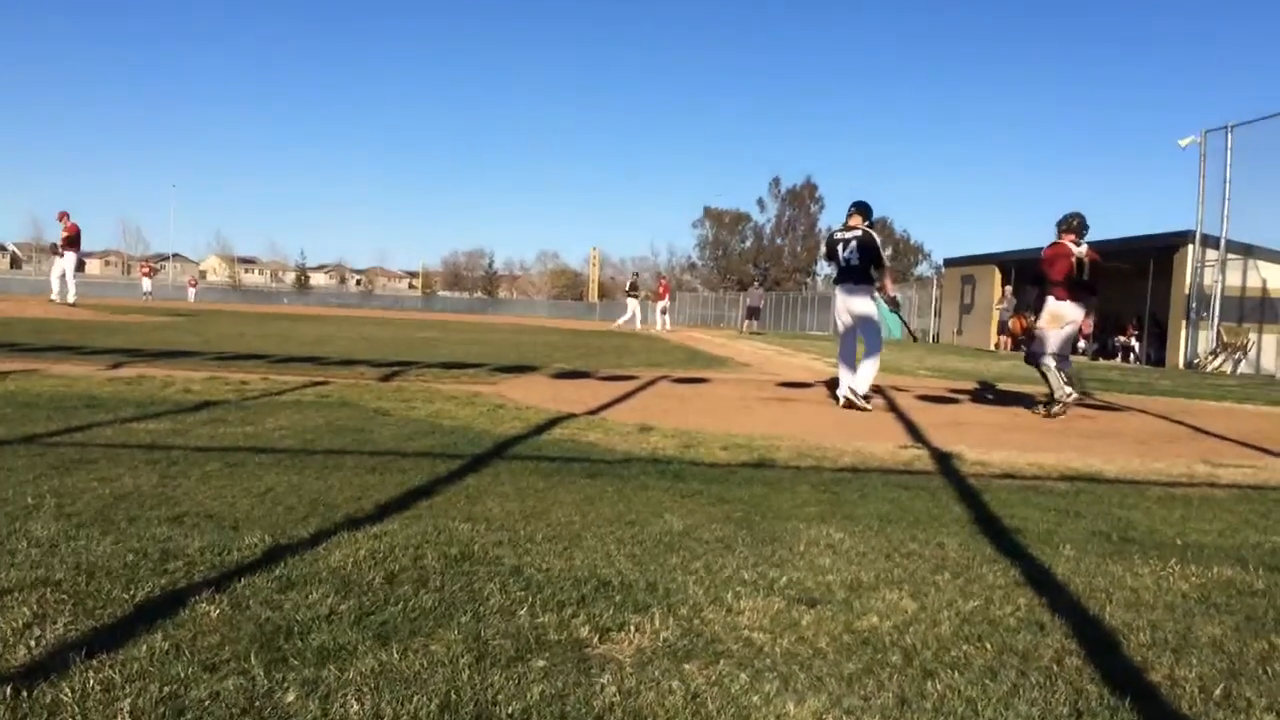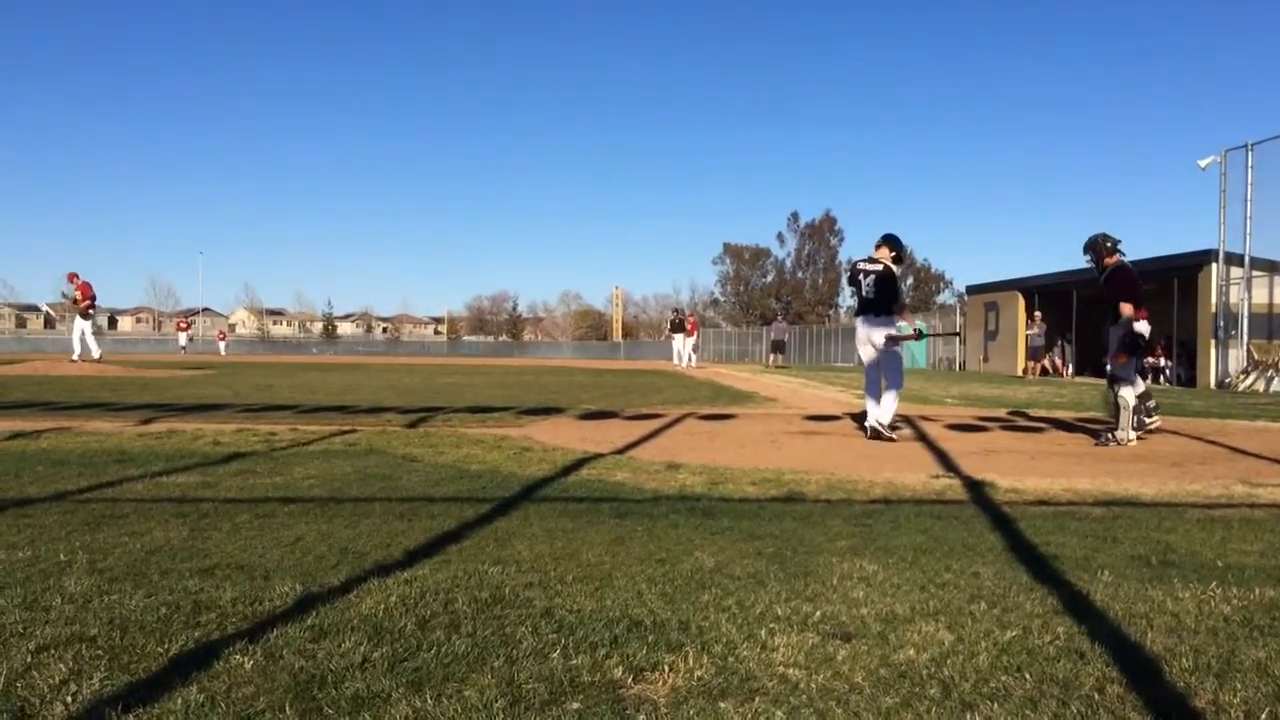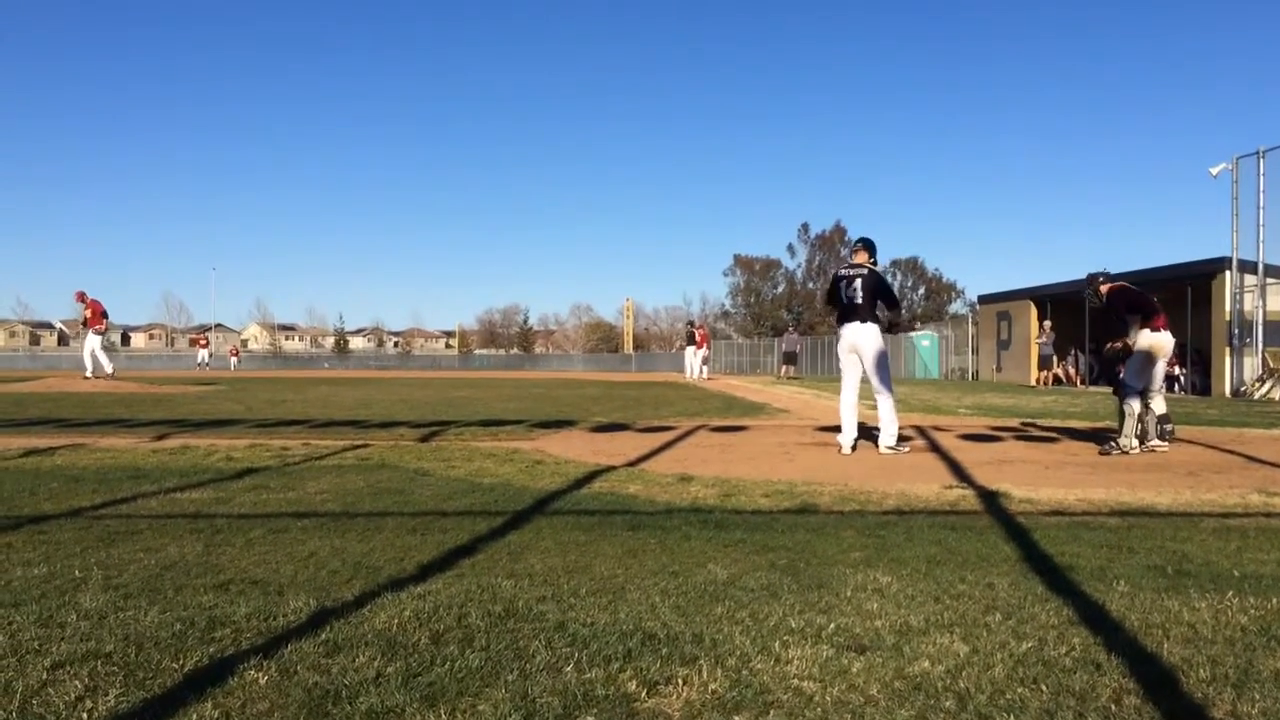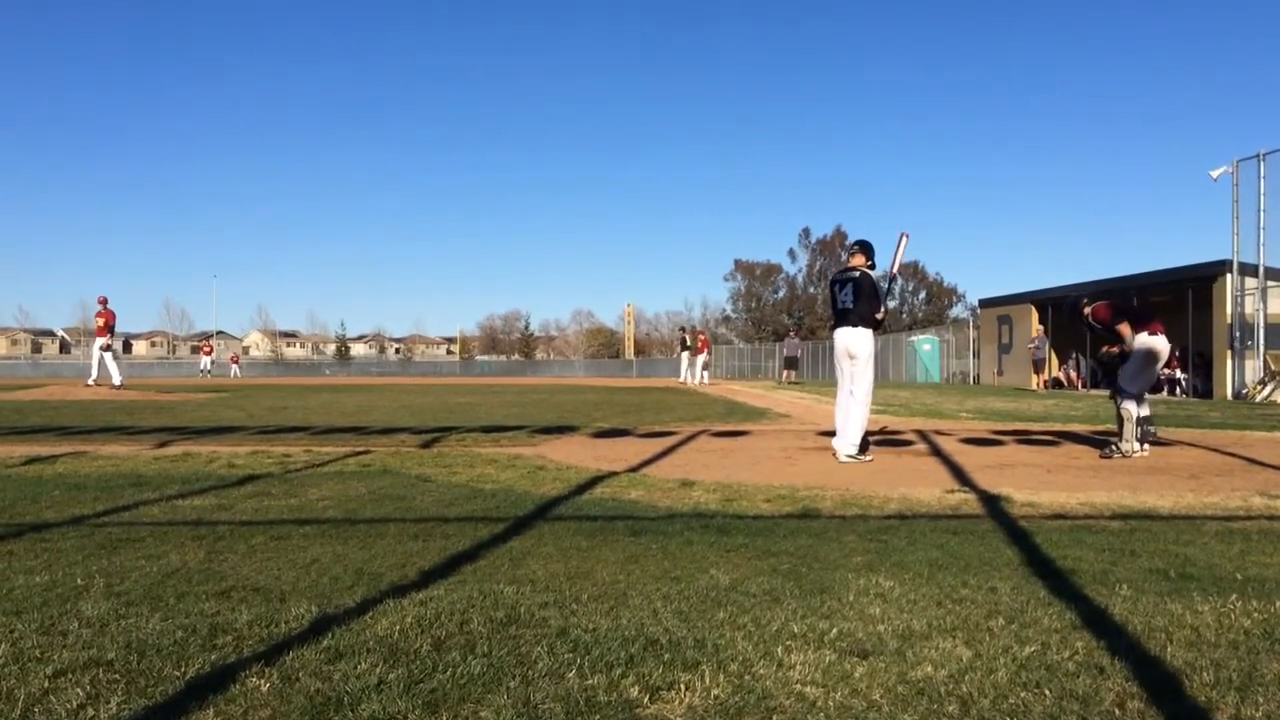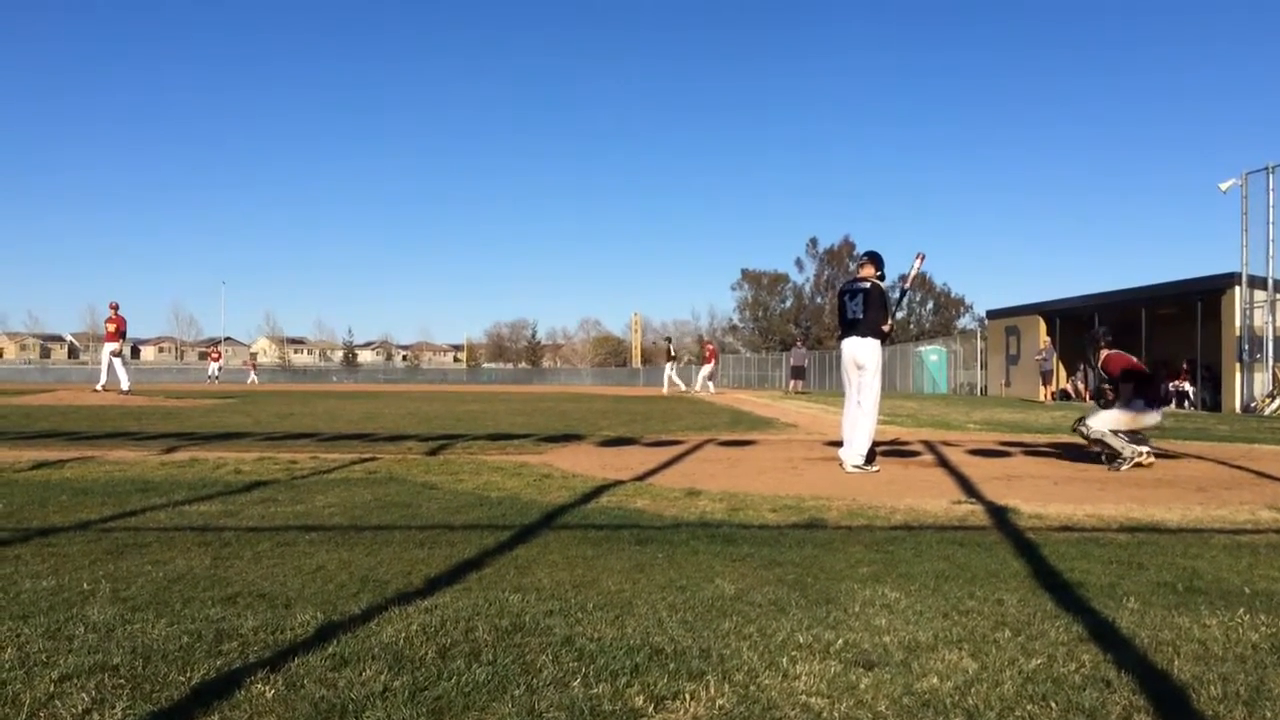
dt=1s
person 1, frame 1
left shoulder: (833, 236)
right shoulder: (868, 235)
right elbow: (881, 268)
right wrist: (890, 293)
left hip: (841, 293)
right hip: (862, 295)
left knee: (846, 345)
right knee: (874, 345)
left ankle: (844, 393)
right ankle: (857, 389)
person 1, frame 2
left shoulder: (857, 266)
right shoulder: (889, 270)
right elbow: (897, 304)
right wrist: (913, 326)
left hip: (861, 325)
right hip: (882, 325)
left knee: (871, 377)
right knee: (894, 378)
left ankle: (872, 424)
right ankle: (881, 419)
person 1, frame 3
left shoulder: (839, 274)
right shoulder: (873, 275)
left elbow: (829, 303)
right elbow: (893, 305)
right wrist: (895, 322)
left hip: (846, 332)
right hip: (868, 331)
left knee: (848, 388)
right knee: (882, 388)
left ankle: (847, 441)
right ankle: (888, 441)
person 1, frame 4
left shoulder: (835, 279)
right shoulder: (866, 277)
left elbow: (835, 310)
right elbow: (879, 314)
right wrist: (876, 320)
left hip: (839, 335)
right hip: (860, 335)
left knee: (844, 391)
right knee: (860, 392)
left ankle: (841, 443)
right ankle: (850, 448)
person 1, frame 5
left shoulder: (844, 289)
right shoulder: (876, 288)
left elbow: (842, 321)
right elbow: (885, 327)
right wrist: (886, 329)
left hip: (847, 345)
right hip: (868, 345)
left knee: (852, 401)
right knee: (867, 402)
left ankle: (848, 453)
right ankle: (857, 458)
person 2, frame 1
left shoulder: (1054, 249)
right shoulder: (1092, 257)
left elbow: (1037, 280)
right elbow: (1093, 291)
right wrist: (1089, 317)
left hip: (1056, 305)
right hip: (1078, 309)
left knee: (1038, 353)
right knee: (1061, 355)
left ankle: (1064, 393)
right ankle: (1059, 401)
person 2, frame 2
left shoulder: (1116, 273)
right shoulder: (1123, 270)
left elbow: (1125, 303)
left wrist: (1128, 333)
left hip: (1127, 328)
right hip: (1137, 326)
left knee: (1121, 379)
right knee: (1128, 375)
left ankle: (1124, 433)
right ankle: (1148, 415)
person 2, frame 3
left shoulder: (1115, 292)
right shoulder: (1125, 290)
left elbow: (1134, 320)
left wrist: (1126, 343)
right wrist: (1123, 343)
left hip: (1151, 338)
right hip: (1164, 338)
left knee: (1128, 387)
right knee: (1153, 390)
left ankle: (1127, 441)
right ankle: (1158, 438)
person 2, frame 4
left shoulder: (1097, 311)
right shoulder: (1103, 310)
left elbow: (1127, 332)
left wrist: (1122, 350)
right wrist: (1118, 349)
left hip: (1147, 342)
right hip: (1159, 342)
left knee: (1125, 392)
right knee: (1138, 393)
left ankle: (1126, 446)
right ankle: (1141, 443)
person 2, frame 5
left shoulder: (1110, 360)
right shoulder: (1117, 357)
left elbow: (1126, 396)
left hip: (1143, 408)
right hip: (1148, 407)
left knee: (1084, 426)
left ankle: (1130, 453)
right ankle: (1141, 449)
